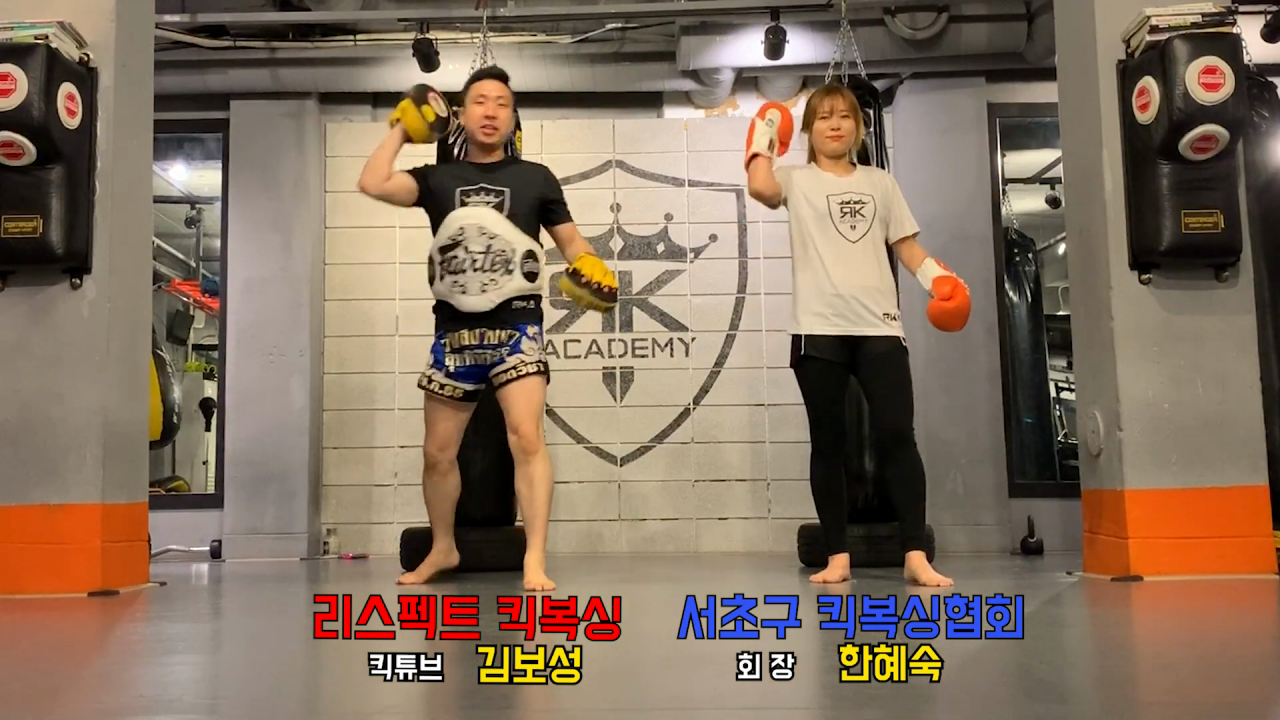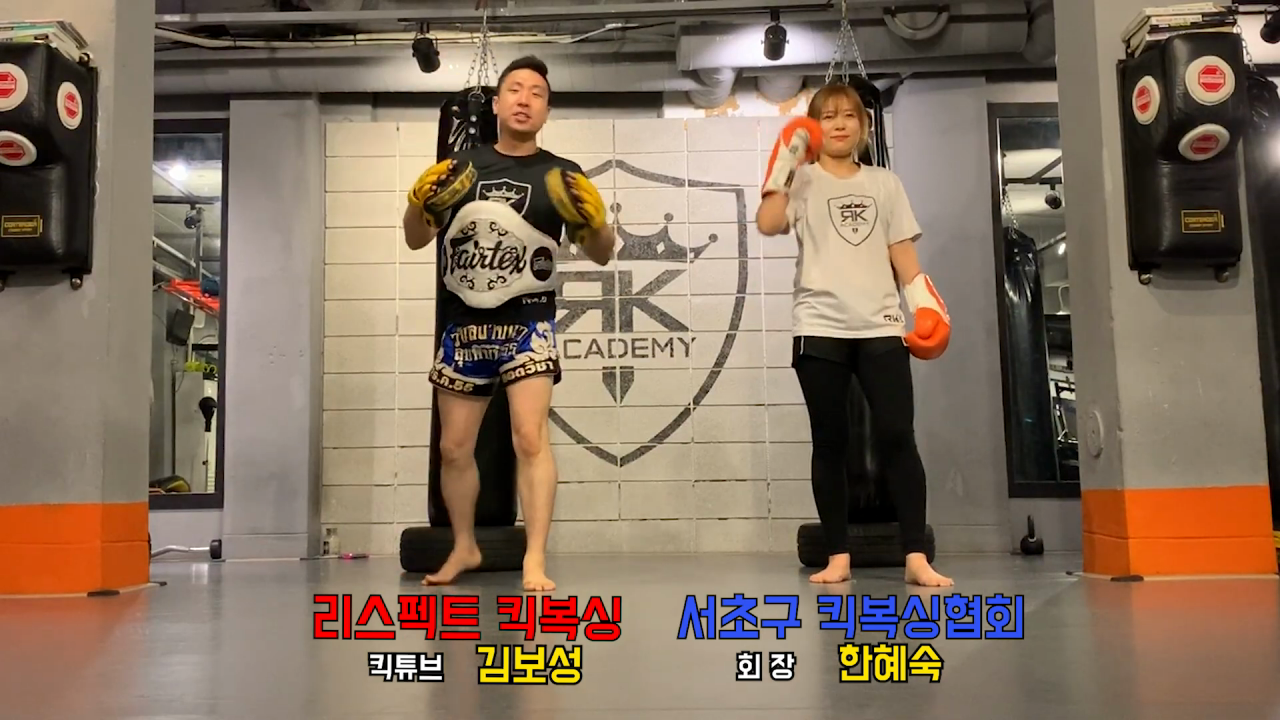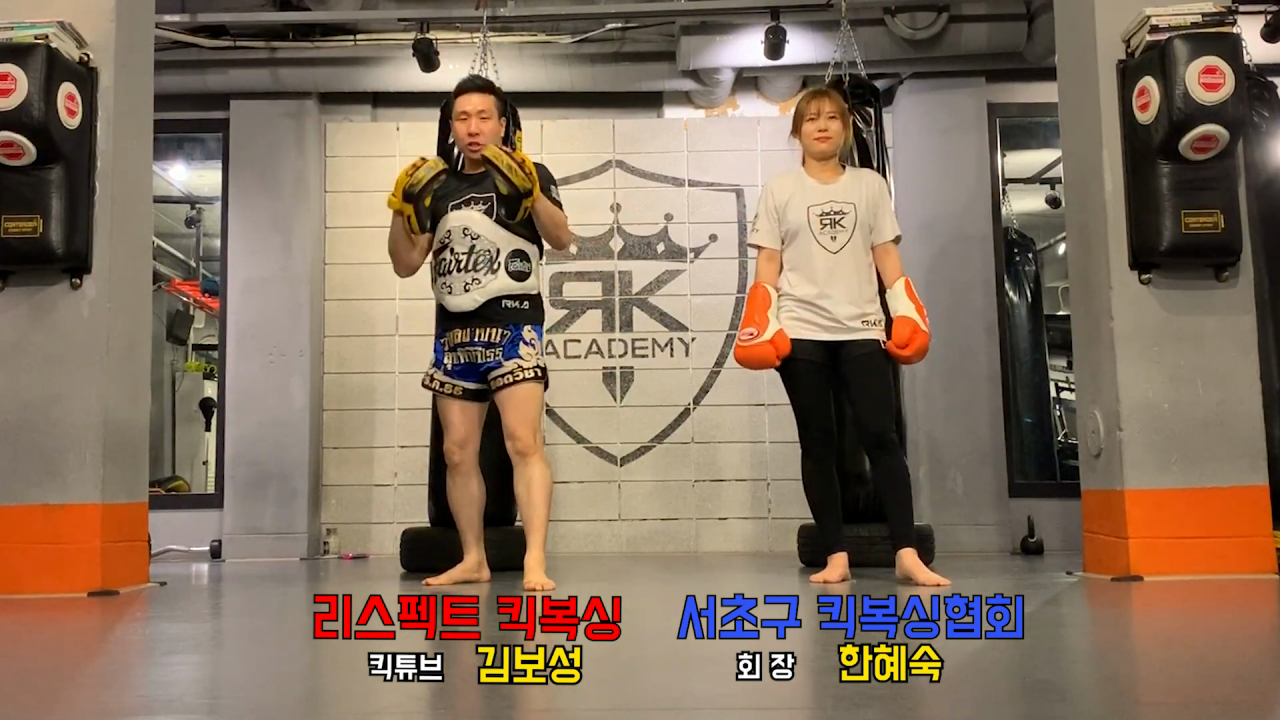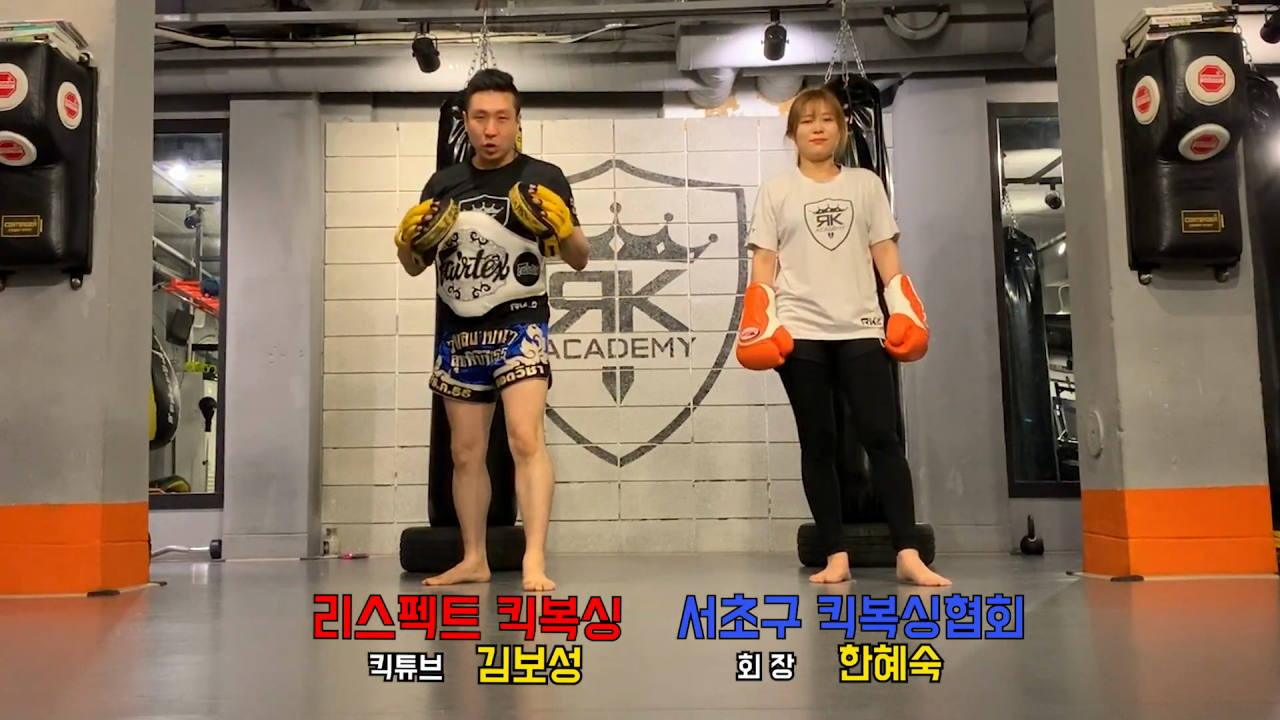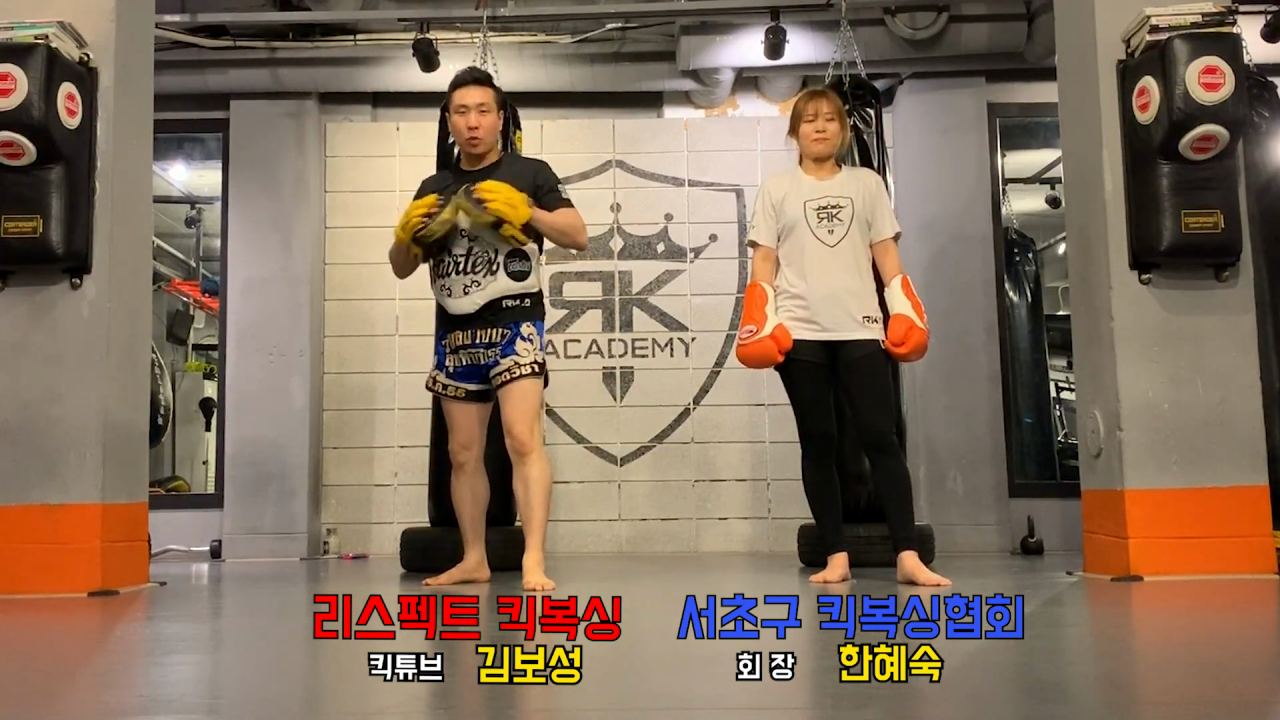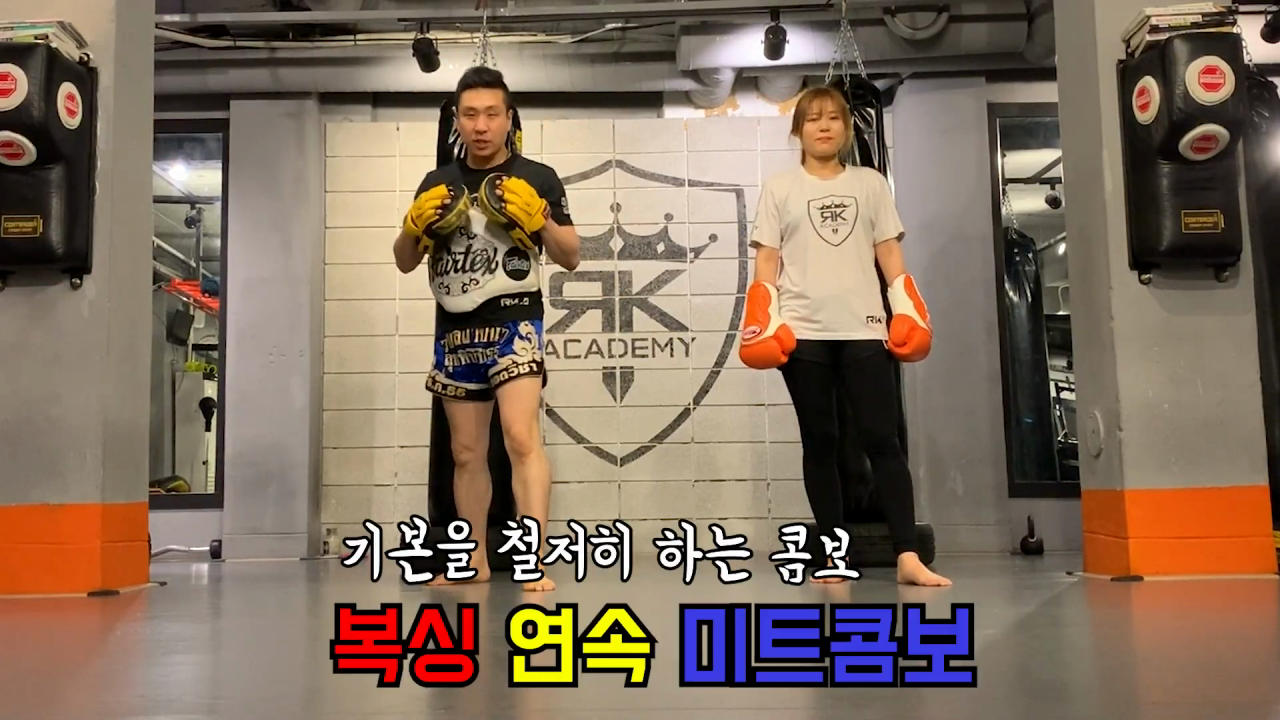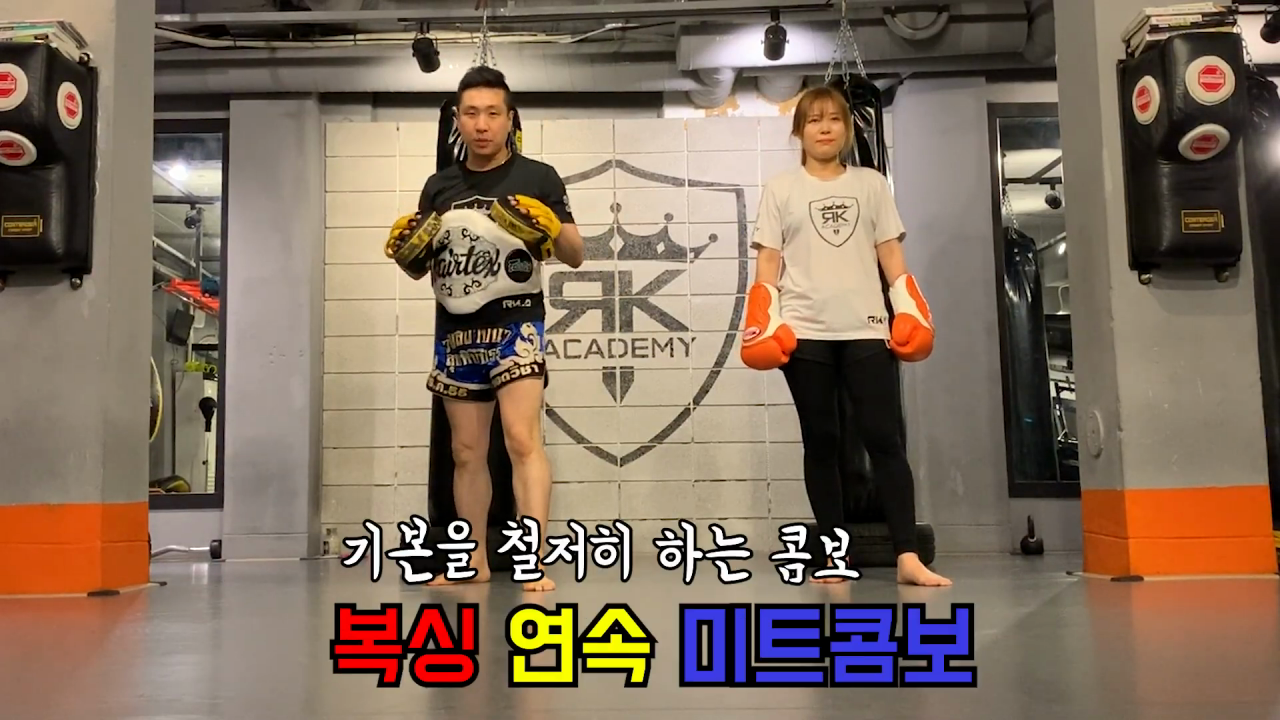
dt=0.7s
person 1, frame 1
left shoulder: (533, 178)
right shoulder: (439, 177)
left elbow: (572, 243)
right elbow: (371, 184)
left wrist: (588, 270)
right wrist: (402, 126)
left hip: (516, 327)
right hip: (453, 332)
left knee: (528, 438)
right knee: (440, 451)
left ankle: (533, 562)
right ankle: (443, 547)
person 1, frame 2
left shoulder: (560, 174)
right shoulder: (464, 166)
left elbow: (600, 252)
right elbow: (415, 239)
left wrist: (591, 217)
right wrist: (420, 202)
left hip: (527, 324)
right hip: (463, 324)
left knee: (531, 439)
right knee: (454, 447)
left ankle: (534, 562)
right ankle: (464, 546)
person 1, frame 3
left shoulder: (528, 173)
right shoulder: (439, 191)
left elbow: (562, 240)
right elbow: (405, 265)
left wrist: (531, 190)
right wrist: (402, 207)
left hip: (513, 326)
right hip: (455, 334)
left knee: (524, 442)
right knee: (457, 452)
left ankle: (535, 563)
right ankle: (473, 559)
person 1, frame 4
left shoulder: (544, 177)
right shoulder: (444, 184)
left elbow: (579, 260)
right elbow: (415, 266)
left wrist: (560, 228)
right wrist: (410, 240)
left hip: (519, 326)
right hip: (458, 333)
left knee: (526, 438)
right knee: (465, 452)
left ankle: (534, 562)
right ankle: (473, 560)
person 1, frame 5
left shoulder: (529, 173)
right shoulder: (435, 188)
left elbow: (578, 235)
right elbow: (401, 268)
left wrist: (524, 211)
right wrist: (408, 233)
left hip: (514, 323)
right hip: (455, 332)
left knee: (522, 438)
right knee: (463, 452)
left ankle: (533, 562)
right ankle: (473, 560)
person 1, frame 6
left shoulder: (537, 177)
right shoulder: (438, 182)
left elbow: (571, 256)
right elbow: (404, 263)
left wrist: (537, 218)
right wrist: (415, 224)
left hip: (513, 323)
right hip: (454, 331)
left knee: (521, 437)
right knee: (465, 453)
left ankle: (534, 560)
right ankle: (477, 559)
person 1, frame 7
left shoulder: (538, 177)
right shoulder: (439, 186)
left elbow: (575, 255)
right elbow: (418, 269)
left wrist: (548, 230)
right wrist: (404, 247)
left hip: (515, 323)
right hip: (455, 332)
left knee: (522, 438)
right knee: (466, 451)
left ankle: (533, 562)
right ankle: (475, 559)
person 2, frame 1
left shoulder: (881, 182)
right shoulder: (797, 179)
left elbow: (906, 246)
right elbow: (762, 189)
left wrist: (942, 281)
right wrist: (764, 139)
left hip: (878, 326)
right hip: (818, 330)
left knee: (896, 434)
right knee: (828, 442)
left ankle: (916, 555)
right ankle: (837, 556)
person 2, frame 2
left shoulder: (885, 183)
right shoulder: (802, 181)
left elbow: (903, 253)
right elbow: (768, 223)
left wrist: (926, 306)
right wrist: (785, 159)
left hip: (881, 327)
right hip: (819, 329)
left knee: (897, 436)
right knee: (830, 443)
left ankle: (916, 556)
right ankle: (838, 556)
person 2, frame 3
left shoulder: (870, 184)
right shoulder: (780, 190)
left elbow: (886, 254)
right elbow: (768, 263)
left wrist: (906, 312)
right wrist: (761, 322)
left hip: (861, 330)
right hip: (801, 332)
left knee: (881, 437)
right knee: (818, 443)
left ankle: (907, 554)
right ankle: (836, 556)
person 2, frame 4
left shoulder: (866, 184)
right shoulder: (776, 190)
left elbow: (885, 252)
right elbow: (764, 262)
left wrist: (904, 312)
right wrist: (761, 322)
left hip: (860, 329)
right hip: (800, 332)
left knee: (882, 436)
right knee: (817, 443)
left ankle: (907, 554)
right ankle: (836, 556)
person 2, frame 5
left shoulder: (867, 183)
right shoulder: (777, 189)
left elbow: (886, 251)
right elbow: (764, 259)
left wrist: (904, 311)
right wrist: (761, 318)
left hip: (860, 330)
right hip: (799, 332)
left knee: (881, 438)
right knee: (818, 443)
left ankle: (907, 555)
right ankle: (836, 556)
person 2, frame 6
left shoulder: (871, 183)
right shoulder: (779, 188)
left elbow: (889, 252)
right elbow: (767, 259)
left wrist: (907, 311)
right wrist: (765, 319)
left hip: (864, 329)
right hip: (803, 333)
left knee: (882, 438)
right knee: (819, 443)
left ankle: (908, 556)
person 2, frame 7
left shoulder: (871, 184)
right shoulder: (781, 189)
left elbow: (890, 252)
right elbow: (768, 260)
left wrist: (908, 310)
right wrist: (765, 320)
left hip: (866, 329)
right hip: (804, 333)
left knee: (884, 438)
right knee: (821, 442)
left ankle: (907, 556)
right ankle: (835, 555)
